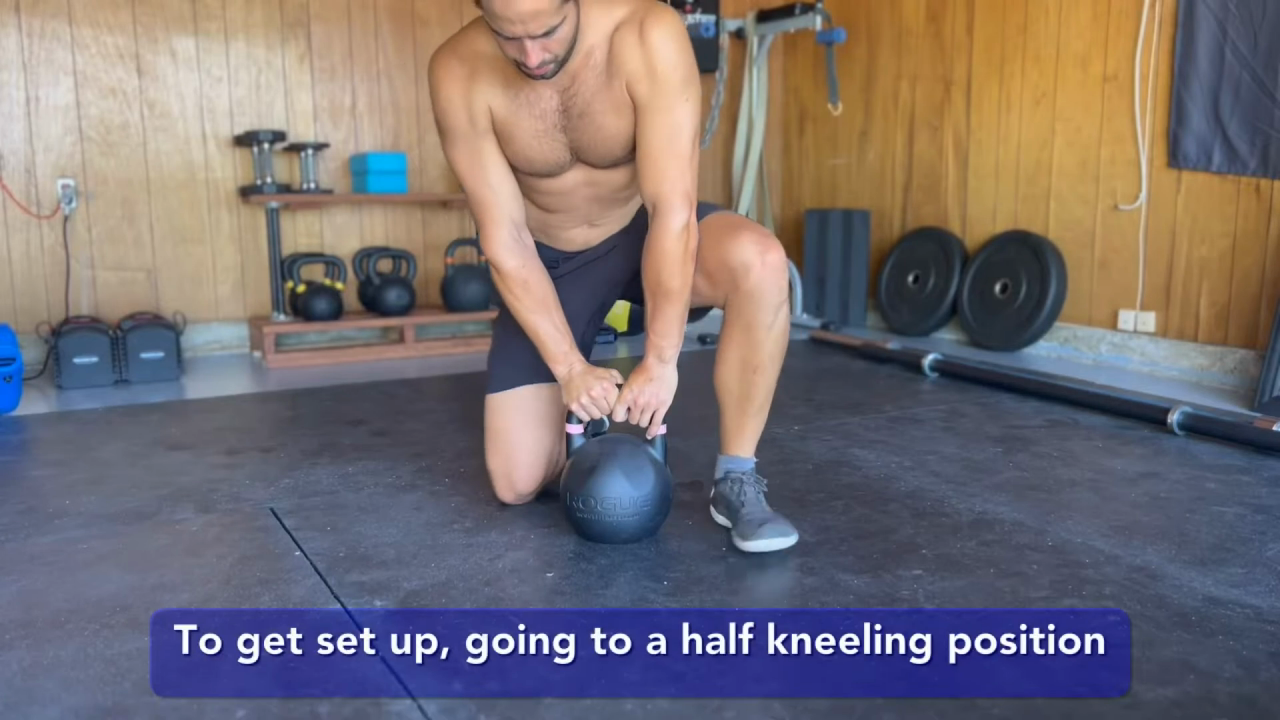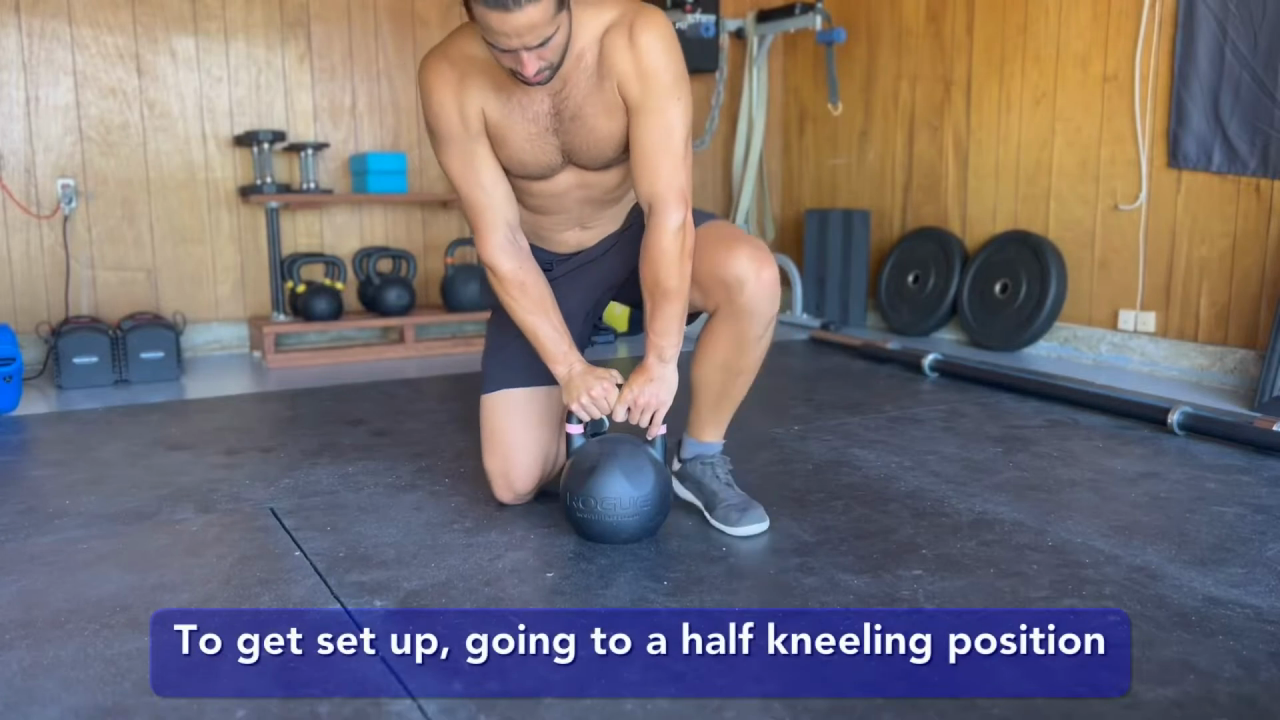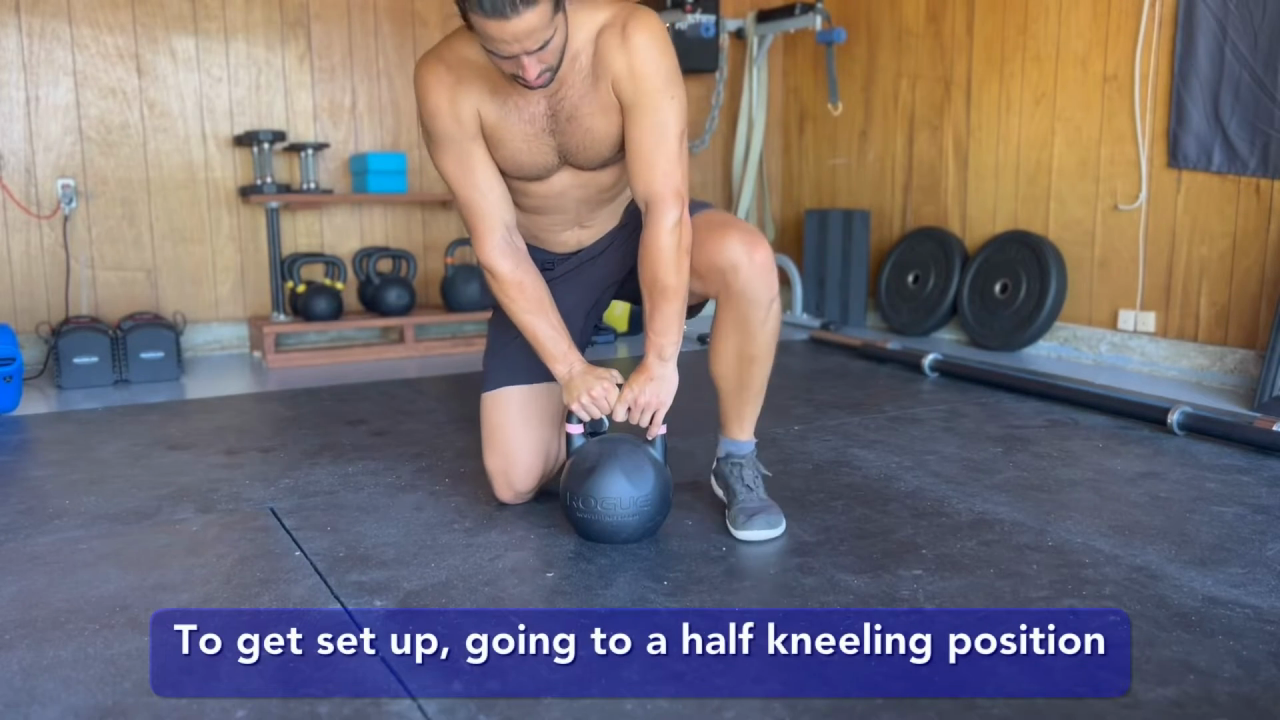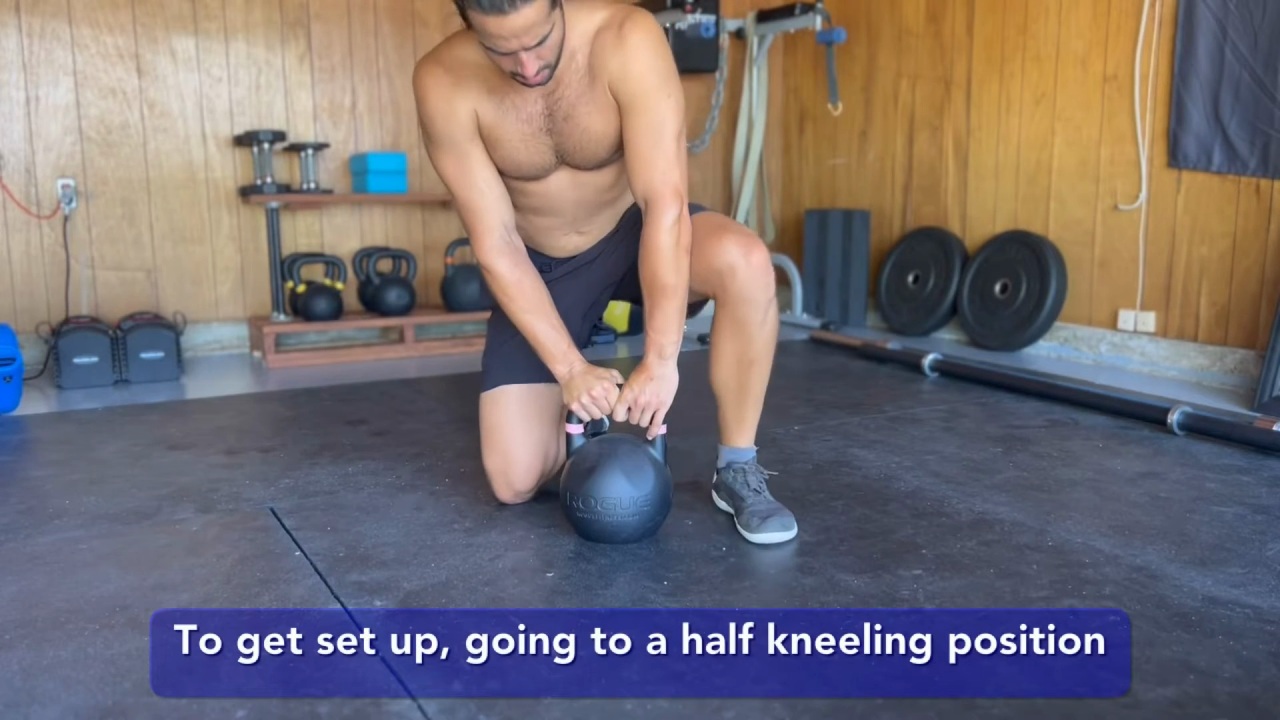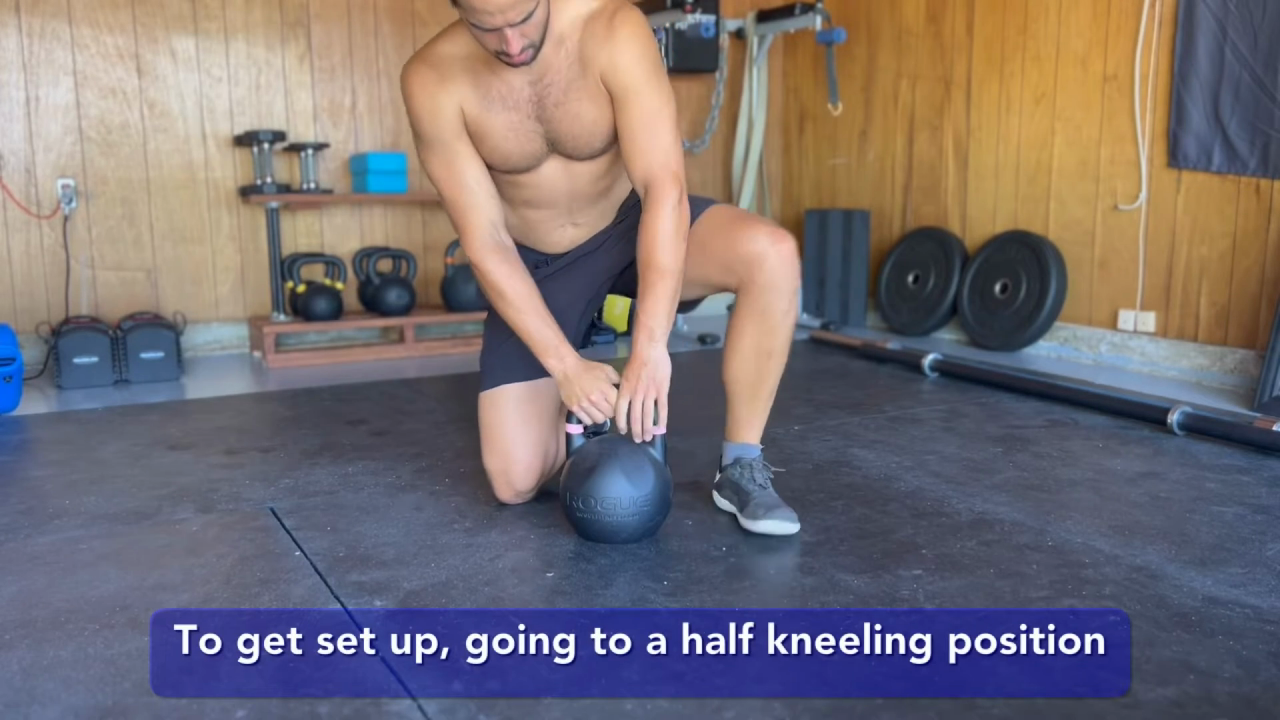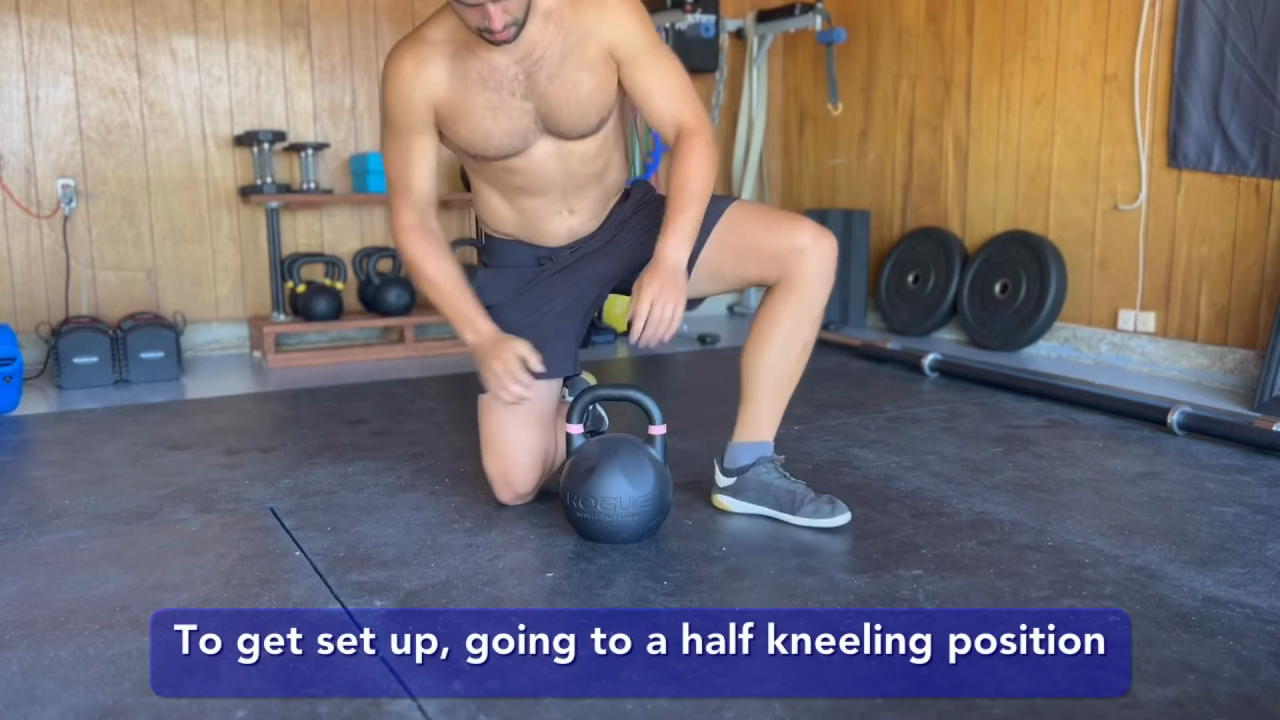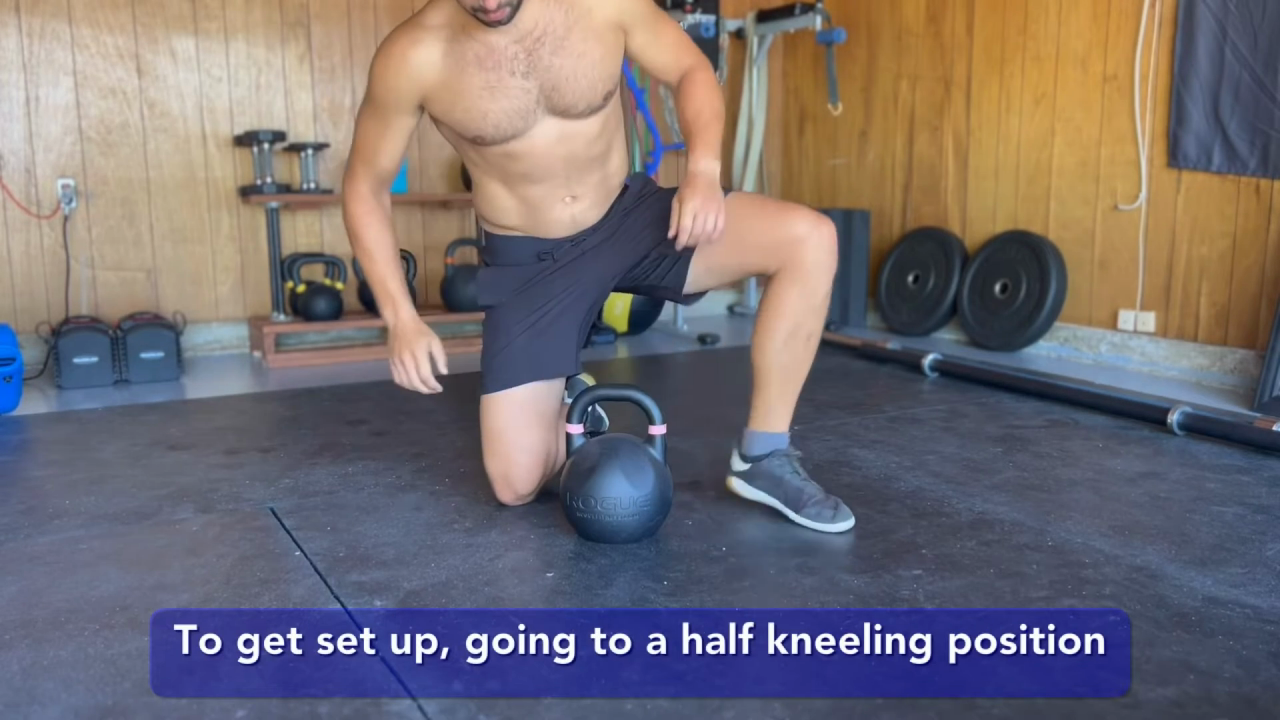
dt=0.2s
person 1, frame 1
right shoulder: (460, 72)
left elbow: (673, 209)
right elbow: (504, 240)
left wrist: (660, 360)
right wrist: (569, 367)
left hip: (648, 232)
right hip: (549, 260)
left knee: (759, 261)
right knee: (516, 483)
left ankle: (737, 476)
right ankle: (585, 423)
person 1, frame 2
right shoulder: (450, 77)
left elbow: (668, 209)
right elbow: (499, 244)
left wrist: (660, 360)
right wrist: (569, 369)
left hip: (640, 231)
right hip: (542, 264)
left knee: (752, 276)
right knee: (515, 484)
left ankle: (699, 457)
right ankle: (589, 419)
person 1, frame 3
right shoulder: (445, 79)
left elbow: (665, 207)
right elbow: (497, 245)
left wrist: (660, 360)
right wrist: (569, 369)
left hip: (638, 229)
right hip: (542, 264)
left knee: (747, 259)
right knee: (516, 483)
left ankle: (738, 459)
right ankle: (589, 416)
person 1, frame 4
right shoulder: (444, 83)
left elbow: (666, 205)
right elbow: (496, 245)
left wrist: (660, 359)
right wrist: (569, 369)
left hip: (637, 232)
right hip: (539, 266)
left knee: (744, 262)
right knee: (515, 483)
left ankle: (738, 468)
right ankle: (584, 412)
person 1, frame 5
right shoulder: (433, 79)
left elbow: (663, 188)
right elbow: (484, 242)
left wrist: (650, 346)
right wrist: (564, 366)
left hip: (631, 225)
right hip: (533, 265)
left knee: (770, 252)
right knee: (515, 483)
left ankle: (742, 465)
right ankle: (583, 409)
person 1, frame 6
right shoulder: (416, 67)
left elbow: (692, 132)
right elbow: (413, 221)
left wrist: (669, 260)
right wrist: (482, 340)
left hip: (627, 224)
right hip: (526, 267)
left knee: (810, 250)
right knee: (515, 485)
left ankle: (744, 466)
right ankle: (568, 402)
person 1, frame 7
right shoulder: (413, 55)
left elbow: (692, 71)
right elbow: (364, 187)
left wrist: (704, 168)
right wrist: (402, 319)
left hip: (629, 216)
right hip: (528, 262)
left knee: (810, 237)
right knee: (516, 485)
left ankle: (763, 456)
right ankle: (566, 402)
